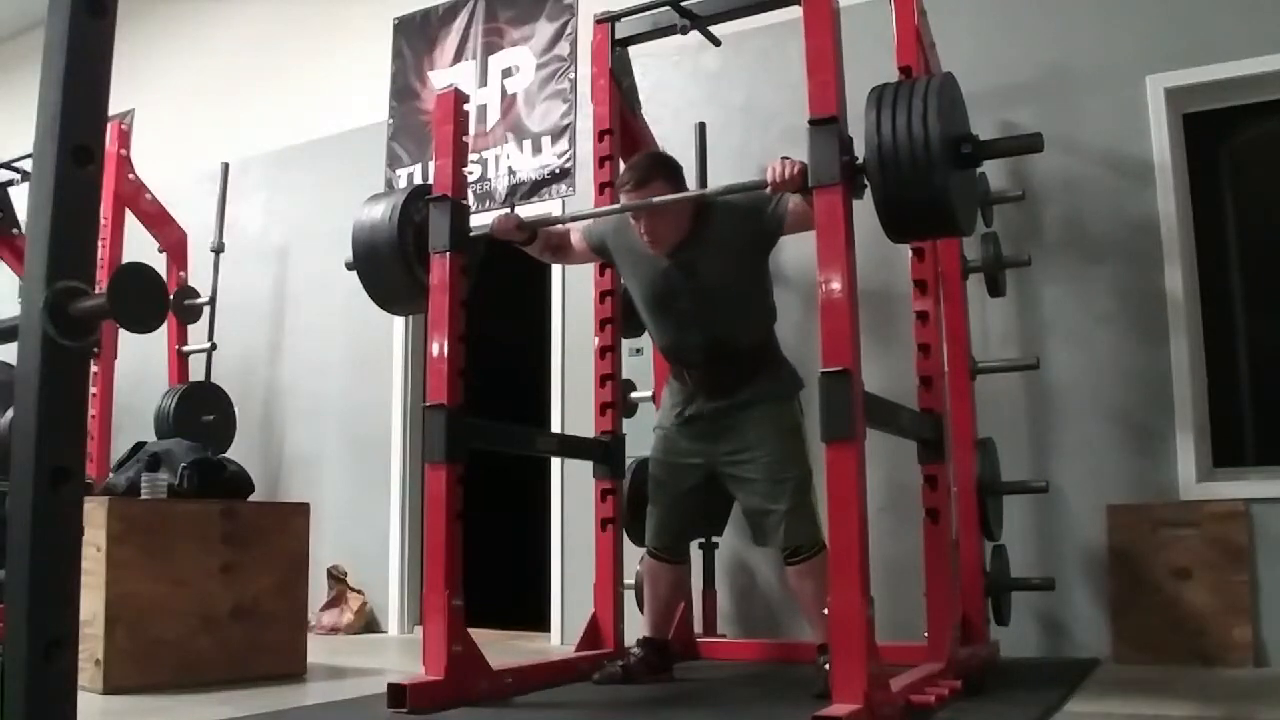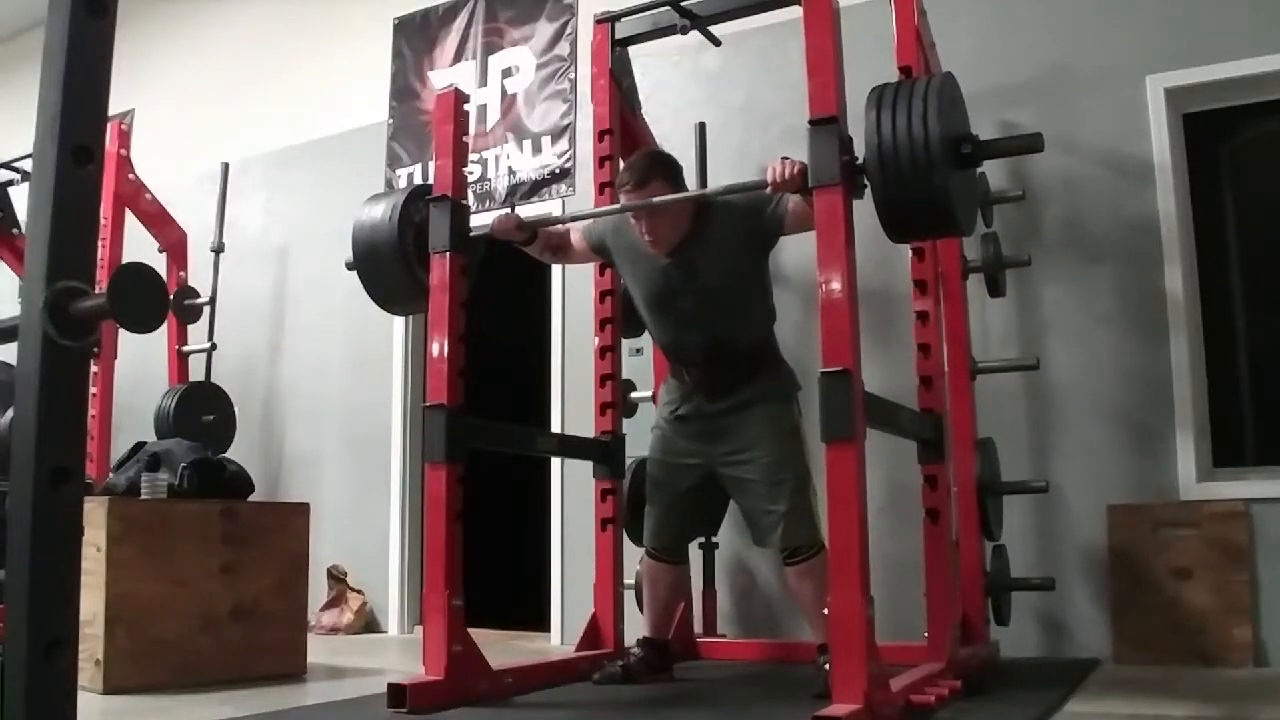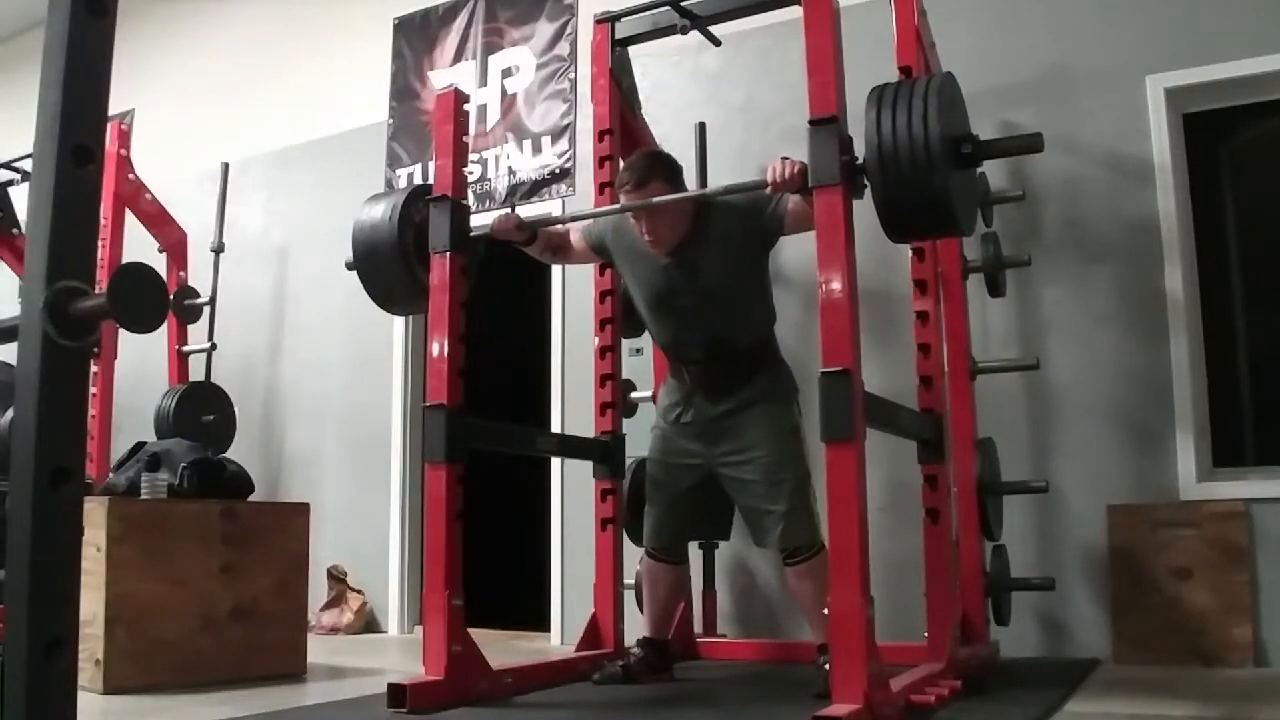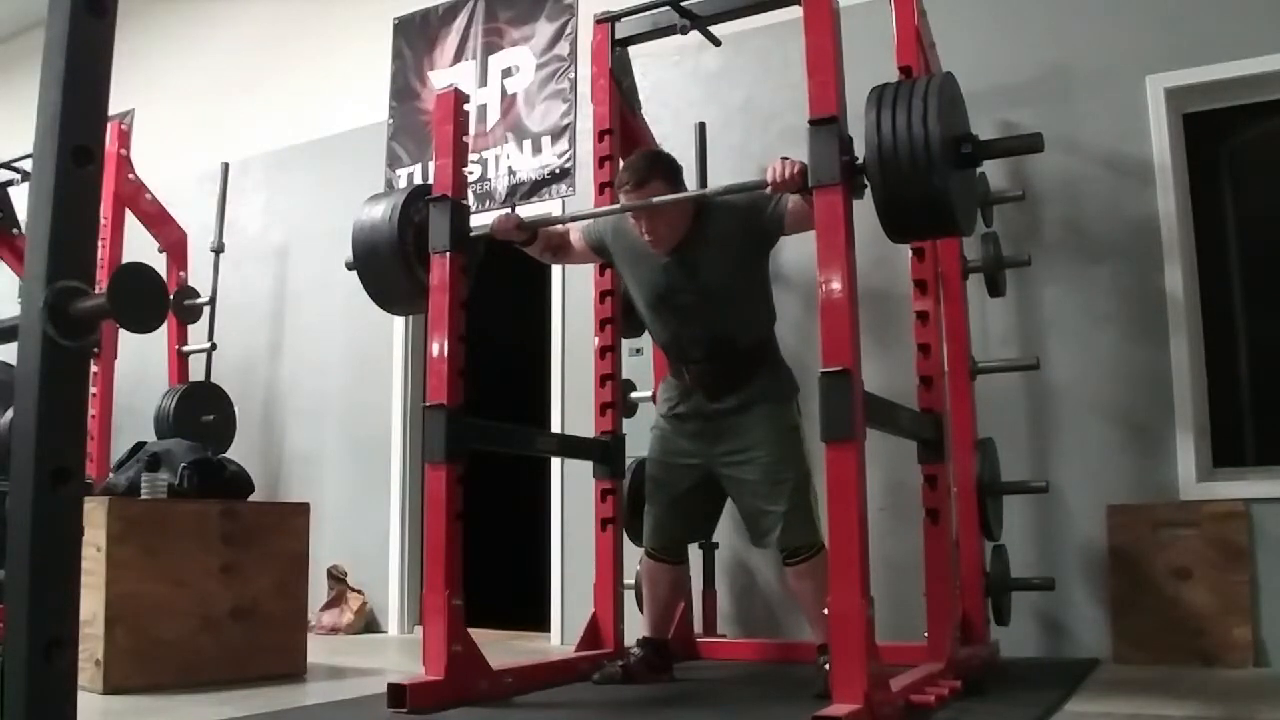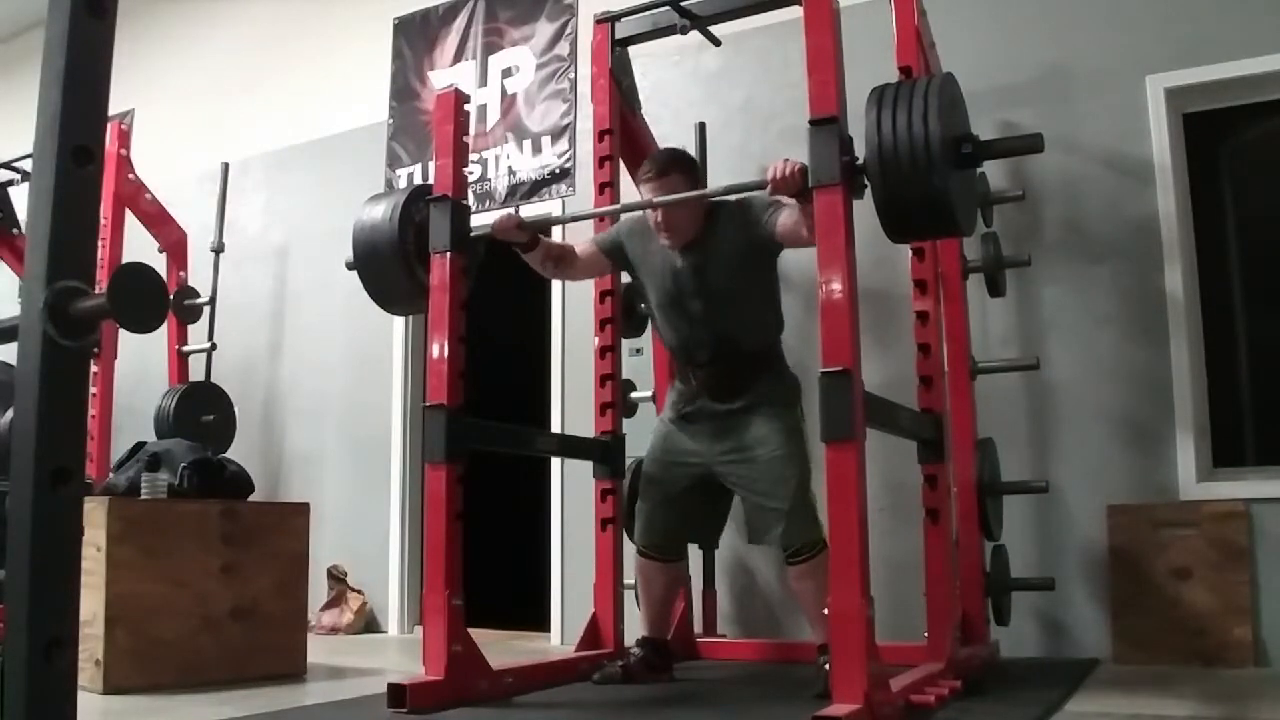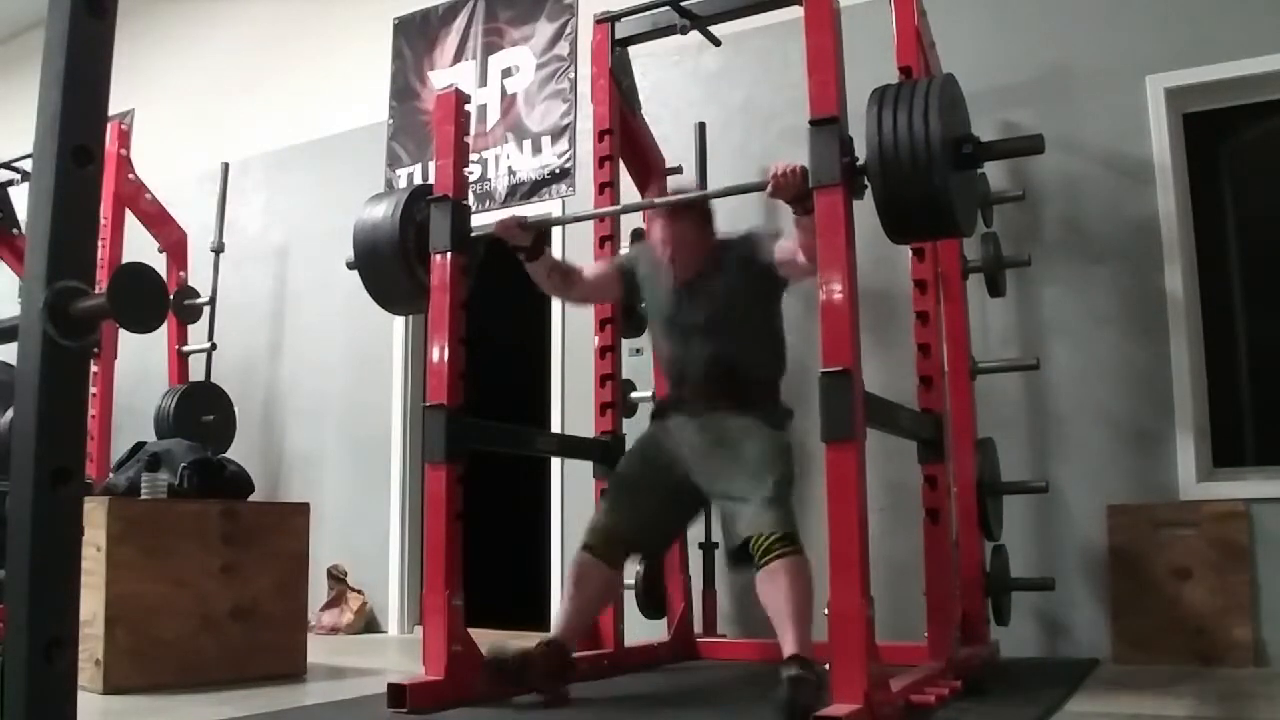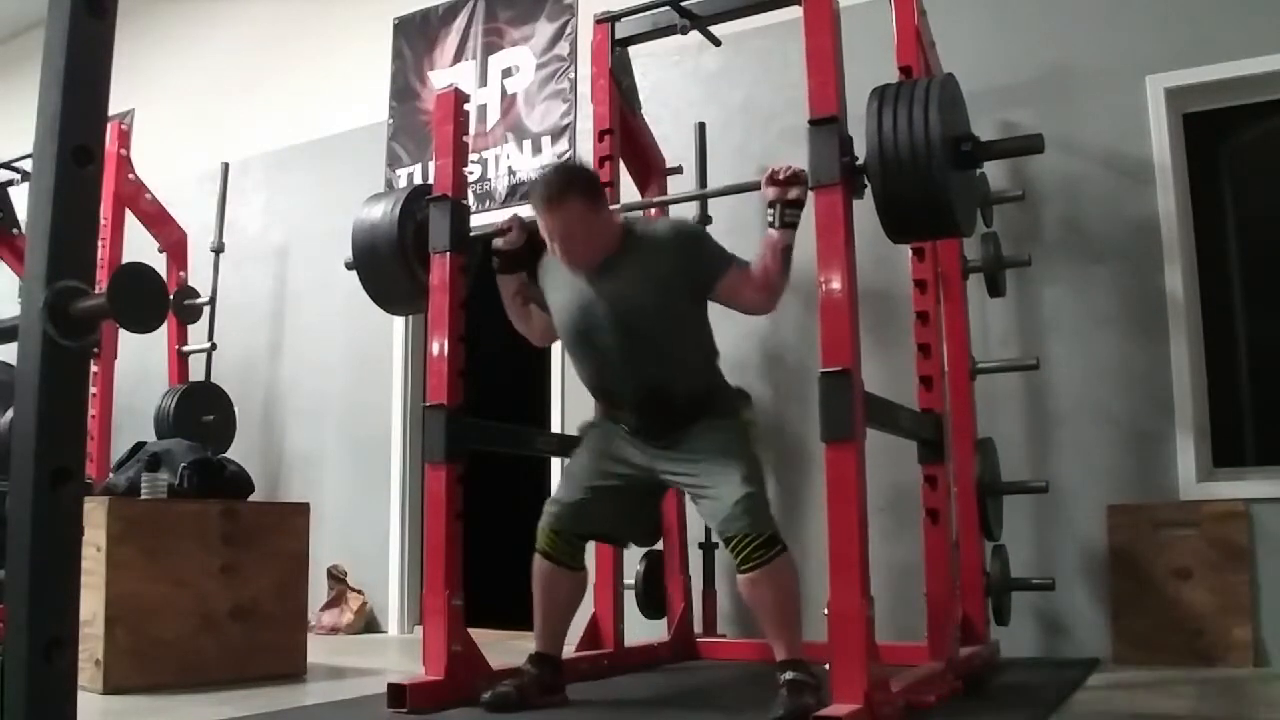
dt=0.4s
person 1, frame 1
left shoulder: (741, 217)
right shoulder: (618, 234)
left elbow: (819, 211)
right elbow: (561, 244)
left wrist: (804, 181)
right wrist: (522, 234)
left hip: (757, 400)
right hip: (685, 403)
left knee: (794, 533)
right knee: (663, 534)
left ankle: (831, 652)
right ankle: (653, 649)
person 1, frame 2
left shoulder: (740, 217)
right shoulder: (617, 234)
left elbow: (822, 211)
right elbow: (561, 244)
left wrist: (803, 181)
right wrist: (523, 234)
left hip: (755, 401)
right hip: (683, 404)
left knee: (793, 534)
right knee: (661, 535)
left ankle: (830, 653)
right ankle: (653, 650)
person 1, frame 3
left shoulder: (740, 217)
right shoulder: (617, 233)
right elbow: (561, 244)
left wrist: (804, 181)
right wrist: (522, 234)
left hip: (754, 402)
right hip: (682, 405)
left knee: (792, 535)
right knee: (661, 535)
left ankle: (831, 653)
right ankle: (653, 649)
person 1, frame 4
left shoulder: (739, 216)
right shoulder: (617, 234)
right elbow: (561, 244)
left wrist: (803, 180)
right wrist: (524, 235)
left hip: (754, 401)
right hip: (682, 404)
left knee: (793, 534)
right knee: (661, 536)
left ankle: (830, 653)
right ankle: (653, 650)
person 1, frame 5
left shoulder: (746, 220)
right shoulder: (636, 236)
left elbow: (817, 227)
right elbow: (567, 263)
left wrist: (802, 192)
right wrist: (526, 241)
left hip: (759, 403)
right hip: (689, 405)
left knee: (795, 529)
right knee: (653, 531)
left ankle: (831, 654)
right ankle: (652, 650)
person 1, frame 6
left shoulder: (749, 257)
right shoulder: (644, 263)
left elbow: (811, 259)
right elbow: (577, 285)
left wrist: (801, 204)
right wrist: (530, 250)
left hip: (747, 426)
right hip: (677, 426)
left knee: (768, 532)
right knee: (607, 530)
left ankle: (800, 670)
right ankle: (554, 655)
person 1, frame 7
left shoulder: (671, 244)
right shoulder: (550, 270)
left elbow: (760, 293)
right elbow: (537, 328)
left wrist: (783, 216)
right wrist: (508, 260)
left hip: (702, 424)
right hip: (621, 431)
left knee: (747, 529)
right knee: (556, 533)
left ankle: (796, 674)
right ankle: (544, 671)
